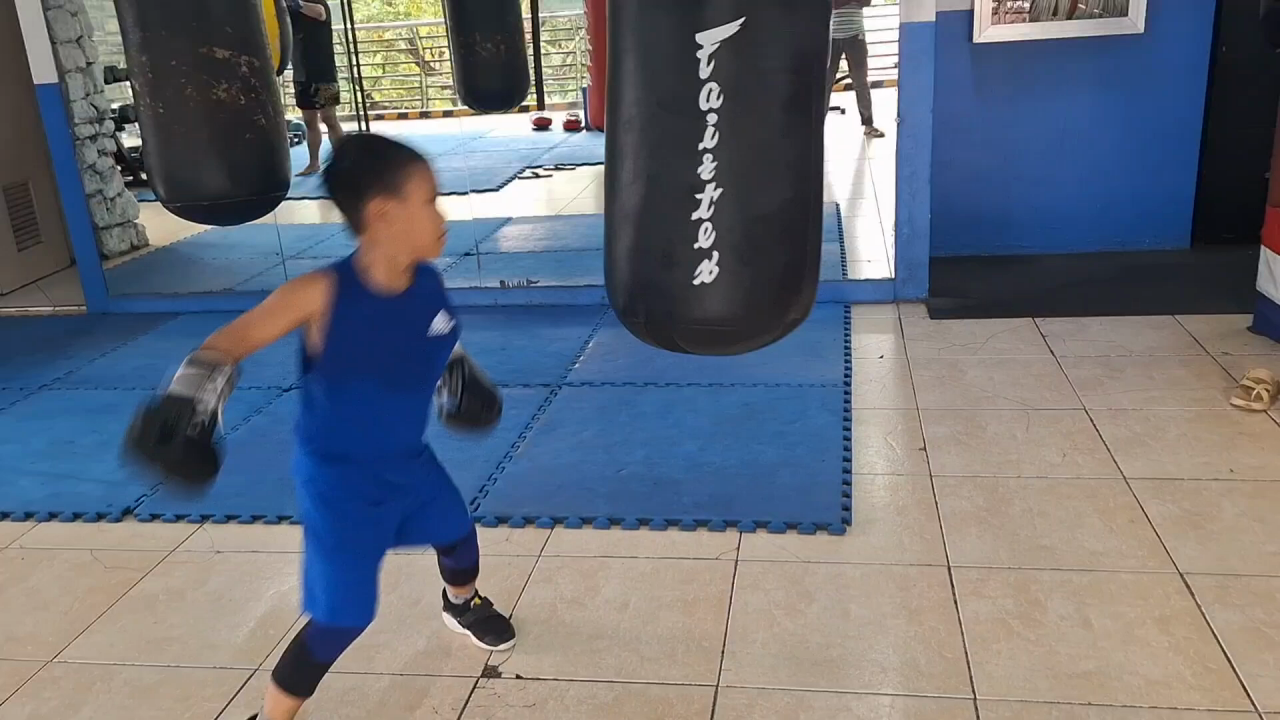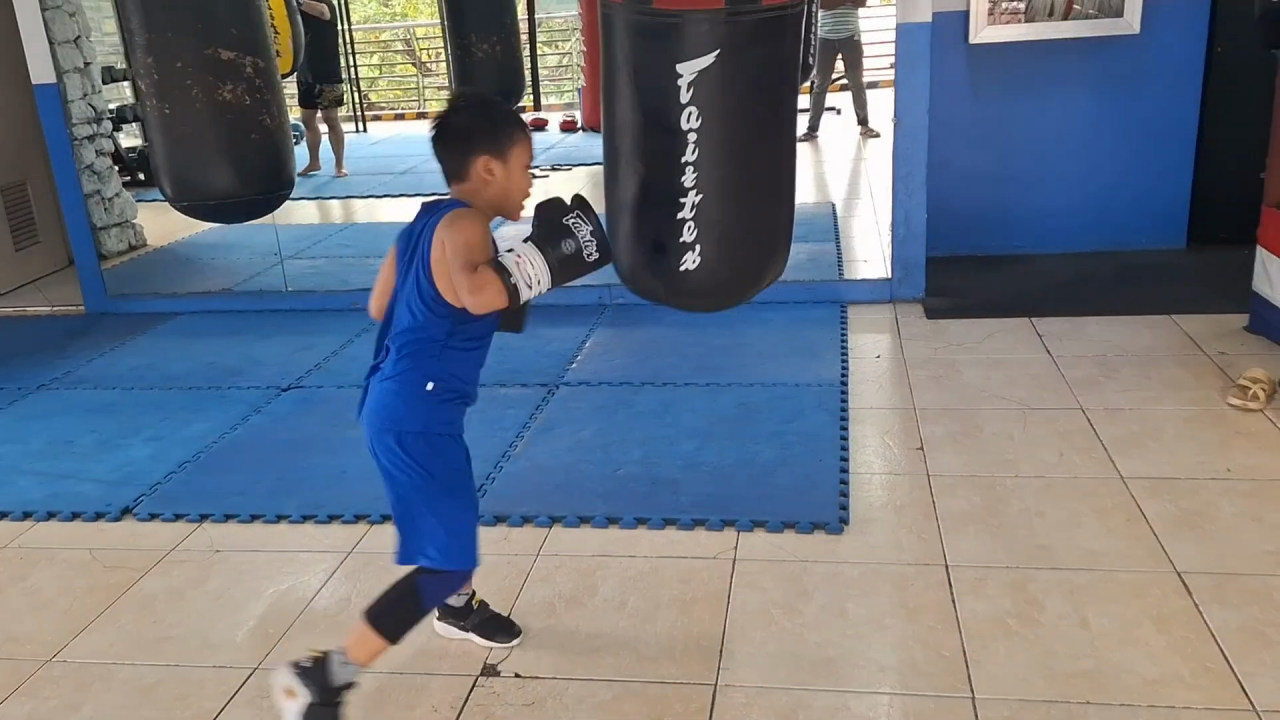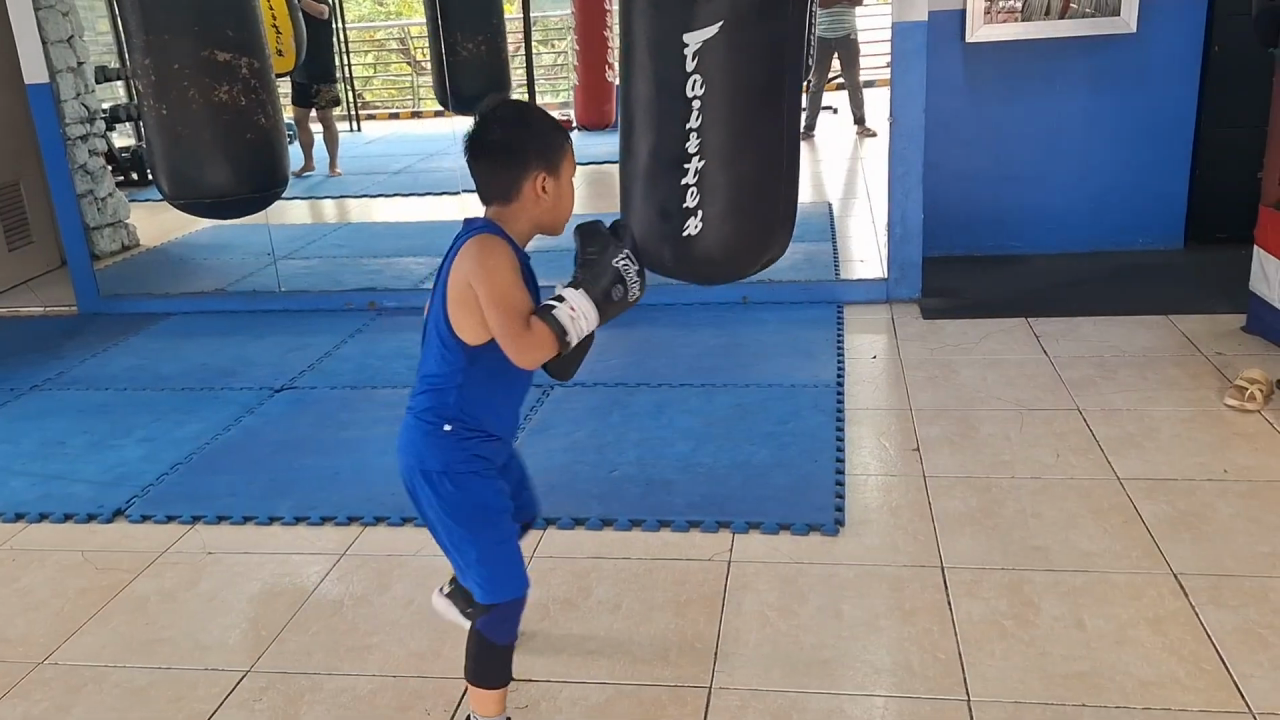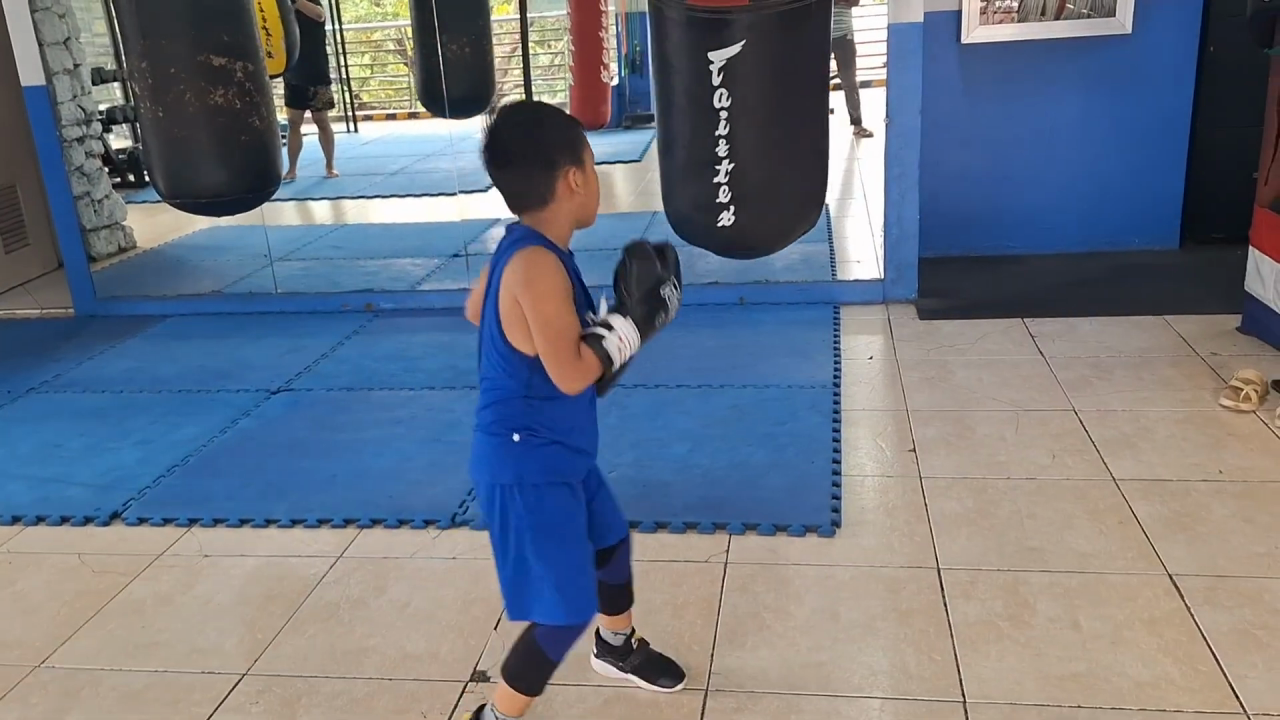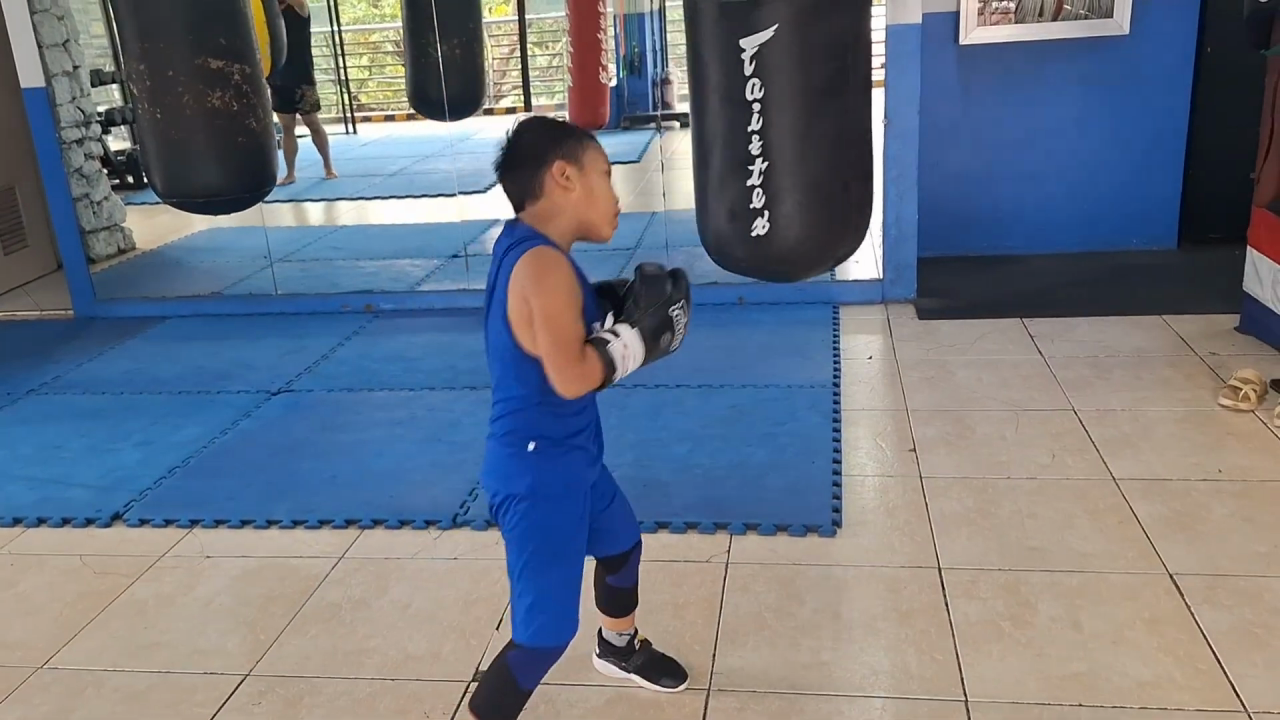
dt=0.3s
person 1, frame 1
left shoulder: (427, 280)
right shoulder: (321, 295)
right elbow: (227, 343)
left wrist: (458, 377)
right wrist: (190, 397)
left hip: (402, 457)
right hip: (340, 475)
left knee: (456, 534)
right knee: (341, 617)
left ankle: (465, 604)
person 1, frame 2
left shoulder: (421, 228)
right shoulder: (464, 226)
left elbow: (381, 307)
right elbow: (479, 291)
right wrist: (546, 258)
left hip: (402, 406)
right hip: (416, 416)
left knee: (453, 517)
right knee: (447, 561)
left ankle: (459, 607)
person 1, frame 3
left shoulder: (483, 245)
right shoulder: (487, 254)
right elbow: (528, 349)
right wrist: (593, 295)
left hip: (479, 439)
right hip: (449, 454)
left knee: (517, 520)
right knee: (505, 592)
left ankle: (460, 593)
person 1, frame 4
left shoulder: (522, 250)
right shoulder: (537, 265)
left elbow: (476, 310)
right elbow: (573, 373)
right wrist: (636, 314)
left hip: (557, 455)
right hip: (526, 467)
left knee: (611, 543)
right knee: (567, 610)
left ankle: (618, 647)
person 1, frame 5
left shoulder: (538, 253)
right shoulder: (541, 263)
right elbow: (570, 380)
left wrist: (611, 307)
right wrist: (641, 332)
left hip: (570, 456)
right hip: (536, 473)
left knee: (621, 544)
right knee: (545, 634)
left ankle: (620, 647)
